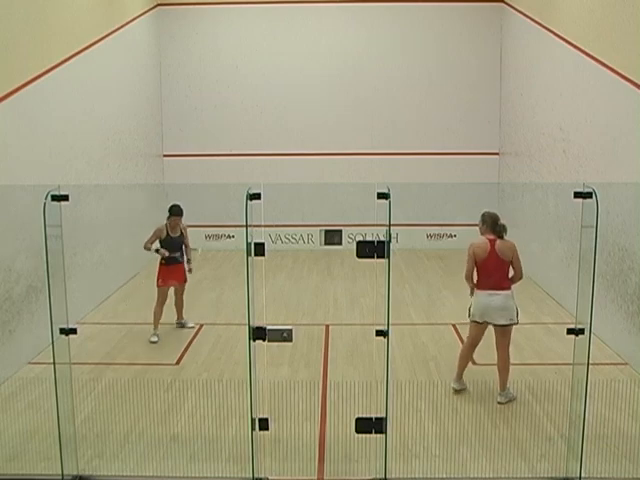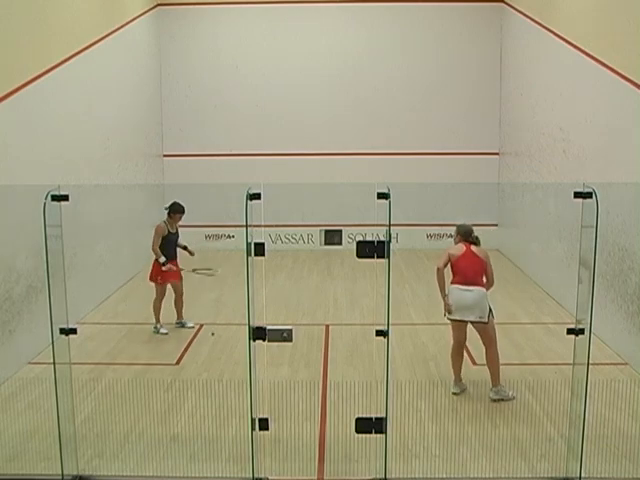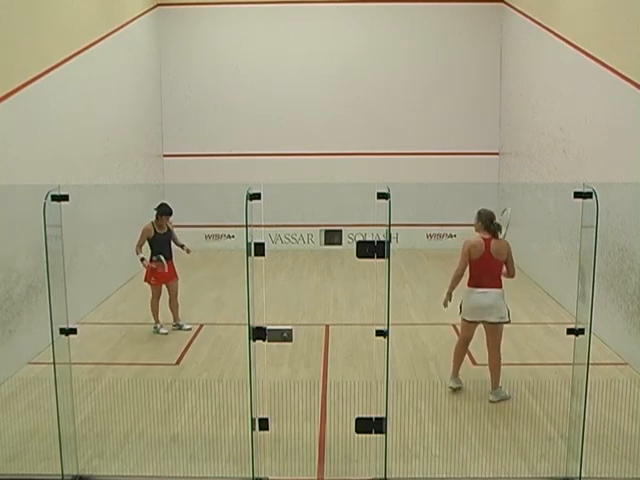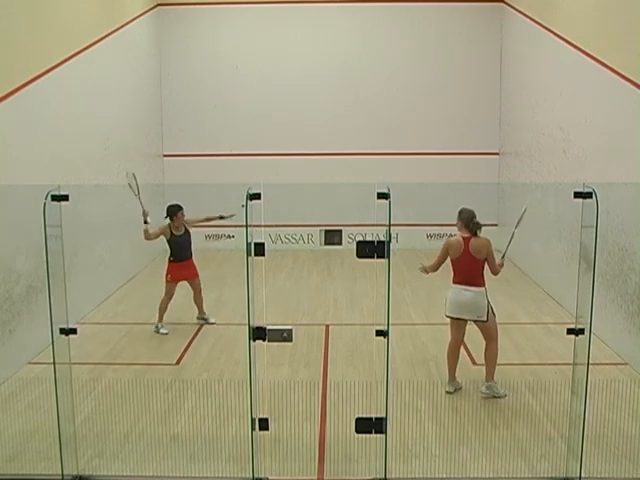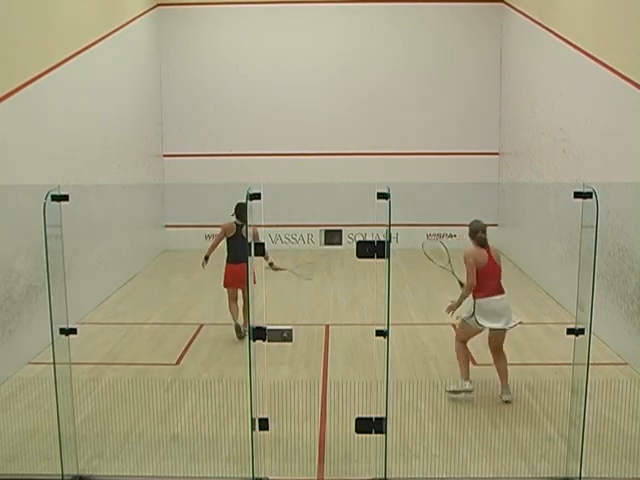
dt=1s
person 1, frame 1
left shoulder: (475, 246)
right shoulder: (510, 246)
left elbow: (468, 275)
right elbow: (519, 275)
left hip: (482, 299)
right hip: (504, 299)
left knee: (471, 342)
right knee: (503, 348)
left ankle: (458, 380)
right ankle: (503, 392)
person 1, frame 2
left shoulder: (452, 250)
right shoulder: (482, 252)
left elbow: (440, 268)
right elbow: (490, 281)
left wrist: (444, 296)
left hip: (456, 294)
right hip: (477, 296)
left knee: (458, 343)
right knee: (491, 344)
left ankle: (457, 383)
right ankle: (496, 389)
person 1, frame 3
left shoulder: (470, 243)
right shoulder: (504, 245)
left elbow: (460, 271)
right elbow: (511, 274)
left wrist: (449, 293)
left hip: (473, 296)
right hip: (495, 298)
left knee: (463, 339)
right knee: (494, 347)
left ankle: (454, 378)
right ankle: (495, 390)
person 1, frame 4
left shoulder: (451, 243)
right shoulder: (484, 243)
left elbow: (434, 267)
right elbow: (494, 271)
left wrist: (426, 269)
right wrist: (500, 265)
left hip: (457, 294)
right hip: (477, 296)
left knee: (455, 340)
right knee: (492, 339)
left ankle: (451, 382)
right ankle: (489, 384)
person 1, frame 5
left shoulder: (470, 254)
right shoulder: (494, 252)
left elbow: (473, 283)
left wrist: (458, 302)
left hip: (482, 306)
right hip: (501, 304)
left knee: (460, 339)
right knee: (496, 349)
left ankle: (465, 382)
right ankle: (505, 391)
person 2, frame 1
left shoulder: (183, 228)
right shoulder: (161, 230)
left elbow: (186, 245)
right elbow: (146, 245)
left wrist: (189, 262)
right wrist: (157, 251)
left hip: (180, 267)
right hip: (166, 268)
left knee: (180, 295)
right knee: (161, 300)
left ankle: (180, 319)
right ankle: (155, 332)
person 2, frame 2
left shoulder: (175, 225)
right shoulder: (161, 227)
right elbow: (155, 248)
left wrist: (186, 248)
right wrist: (165, 263)
left hip: (174, 264)
right hip: (162, 266)
left knee: (179, 293)
right knee: (160, 296)
left ankle: (180, 320)
right ankle: (157, 325)
person 2, frame 3
left shoulder: (169, 225)
right shoulder: (148, 228)
left elbow: (174, 239)
right elbow: (138, 247)
left wrist: (183, 246)
right wrist: (142, 259)
left hip: (169, 264)
right hip: (156, 266)
left knee: (174, 294)
right knee: (156, 296)
left ankle: (177, 322)
right ankle: (157, 325)
person 2, frame 4
left shoulder: (188, 222)
right shoulder: (165, 229)
left elbow: (204, 219)
right elbow: (148, 237)
left wrist: (221, 217)
right wrist: (146, 222)
left hip: (189, 263)
right hip: (175, 265)
left knee: (198, 290)
right knee: (168, 295)
left ankle: (202, 315)
right ankle: (159, 324)
person 2, frame 5
left shoulder: (226, 227)
right shoulder: (252, 230)
left elbow: (214, 243)
left wrist: (206, 258)
right wrist: (270, 263)
left hip: (231, 267)
right hip: (245, 268)
left knee: (232, 300)
right knee: (246, 300)
left ankle: (237, 324)
right ankle: (244, 327)
